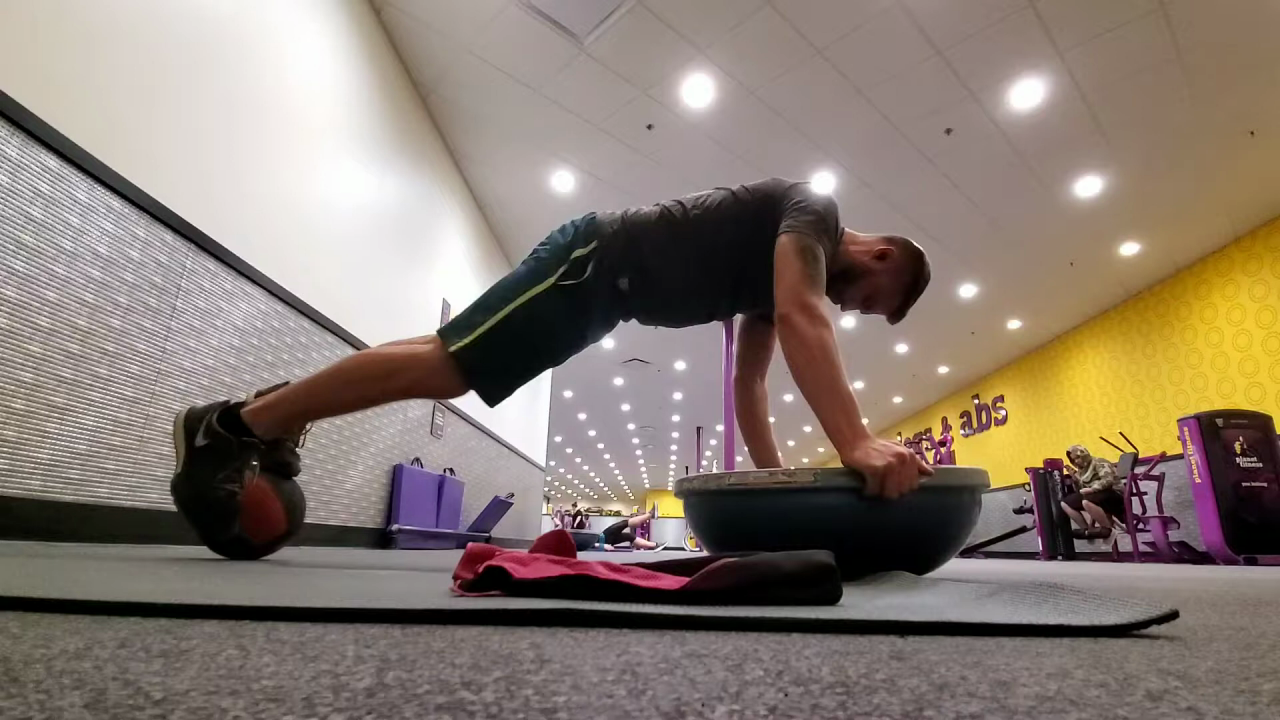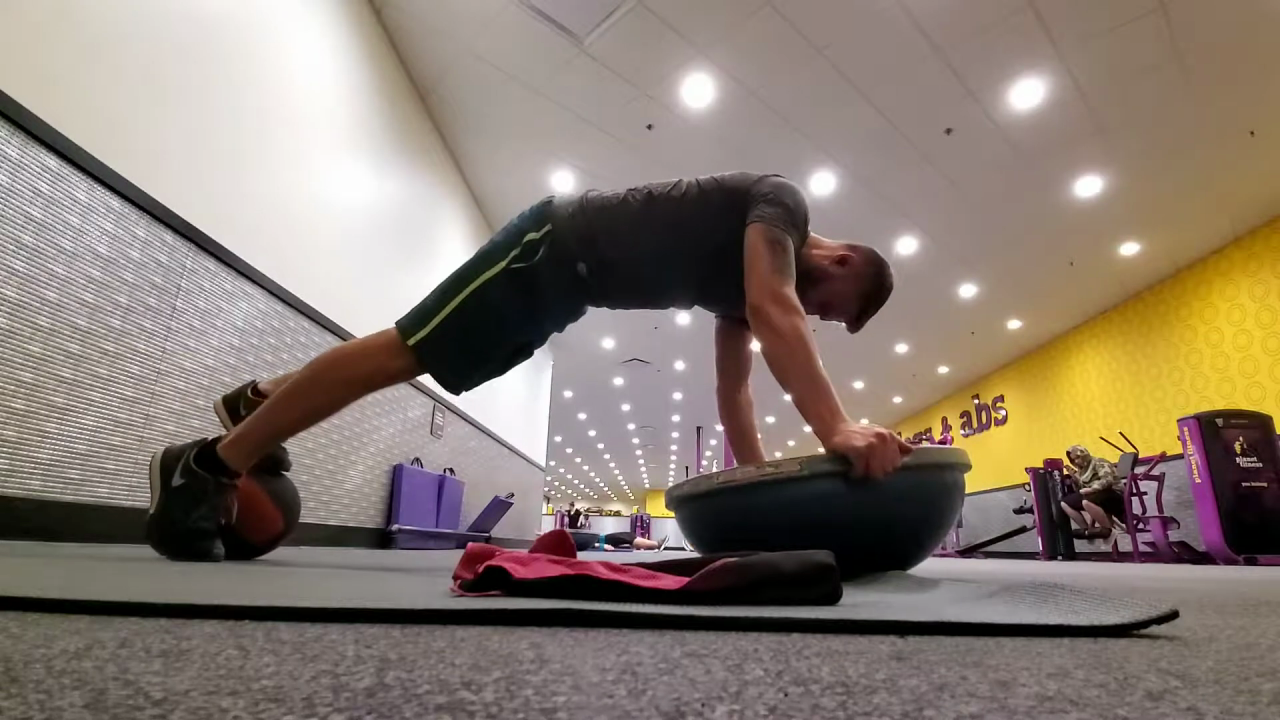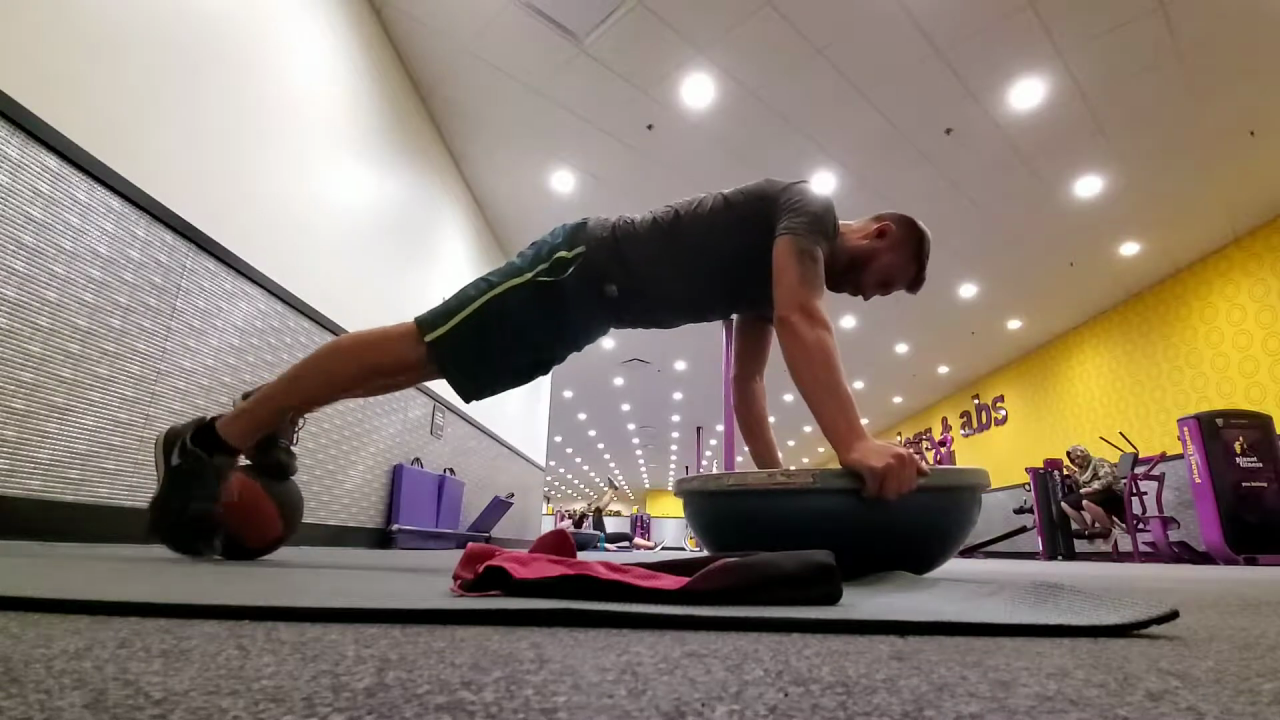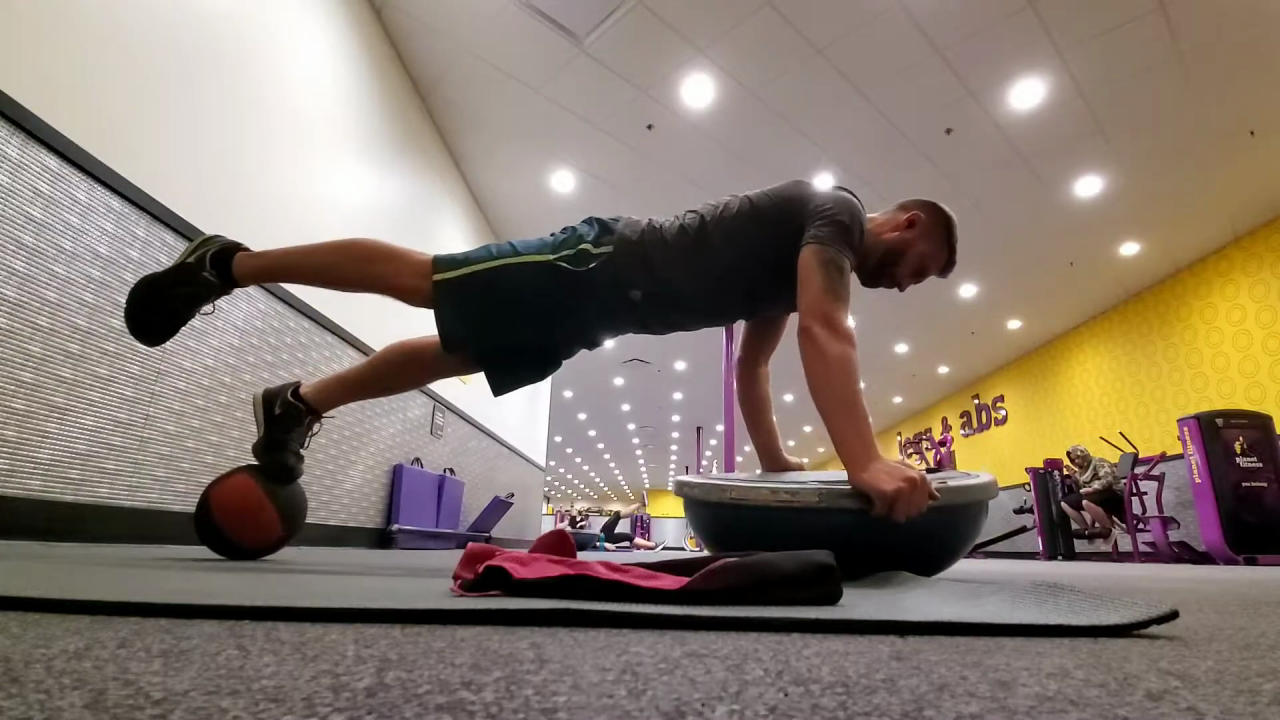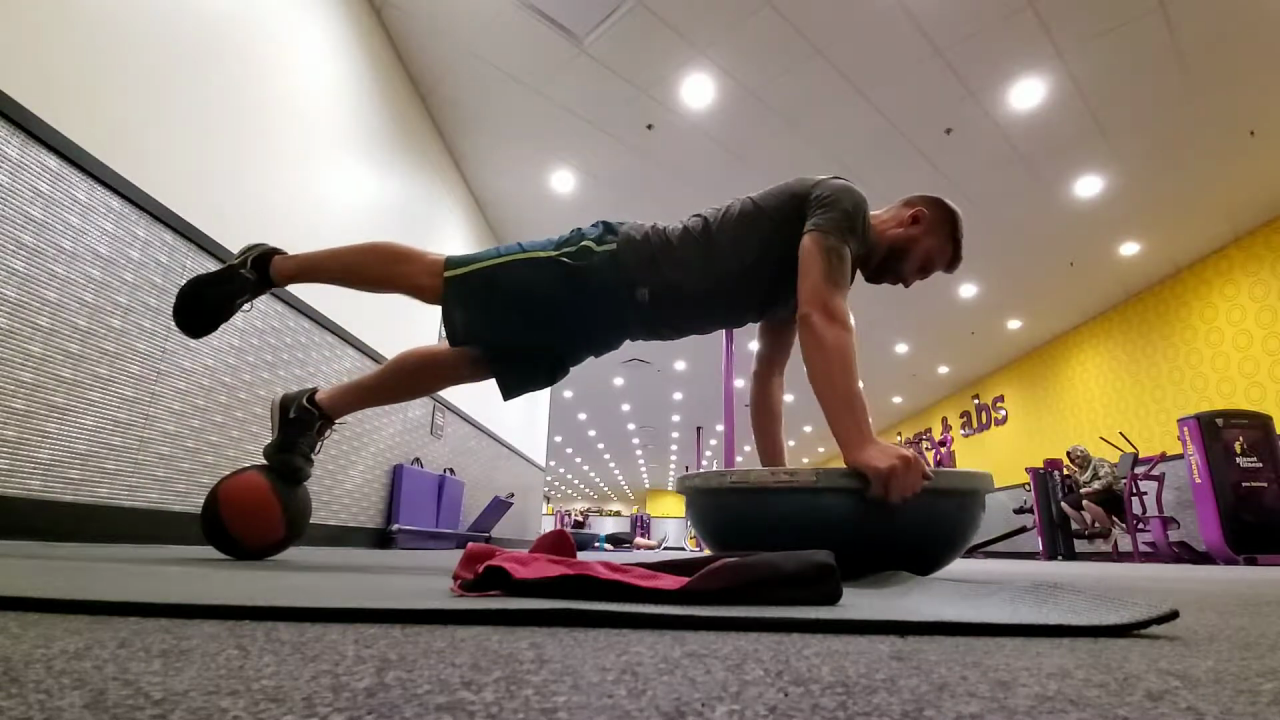
dt=0.7s
person 1, frame 1
left shoulder: (789, 268)
right shoulder: (812, 213)
left elbow: (746, 380)
right elbow: (801, 319)
left wrist: (775, 478)
right wrist: (855, 442)
left hip: (605, 290)
right hip: (595, 260)
left knee: (448, 361)
right knee: (444, 366)
left ankle: (283, 408)
right ankle: (232, 424)
person 1, frame 2
left shoulder: (742, 276)
right shoulder: (781, 206)
left elbow: (732, 385)
right elbow: (774, 312)
right wrist: (835, 427)
left hip: (569, 283)
right hip: (555, 248)
left knee: (409, 355)
right knee: (401, 350)
left ankle: (257, 402)
right ankle: (207, 464)
person 1, frame 3
left shoulder: (781, 267)
right shoulder: (805, 213)
left elbow: (744, 379)
right elbow: (800, 326)
left wrist: (772, 477)
right wrist: (854, 445)
left hip: (599, 300)
right hip: (584, 269)
left knee: (429, 363)
right knee: (418, 344)
left ankle: (277, 414)
right ankle: (211, 442)
person 1, frame 4
left shoulder: (806, 263)
right shoulder: (835, 213)
left elbow: (749, 365)
right elbow: (824, 335)
left wrist: (775, 464)
right wrist: (865, 463)
left hip: (604, 302)
right hip: (600, 266)
left knee: (450, 356)
right knee: (412, 277)
left ankle: (298, 403)
right ankle: (227, 264)
person 1, frame 5
left shoulder: (825, 261)
right shoulder: (840, 205)
left elbow: (767, 374)
right elbow: (824, 320)
left wrist: (776, 474)
right wrist: (861, 445)
left hip: (614, 314)
right hip: (607, 273)
left knee: (461, 361)
right knee: (430, 276)
left ankle: (314, 407)
right ankle: (268, 266)
